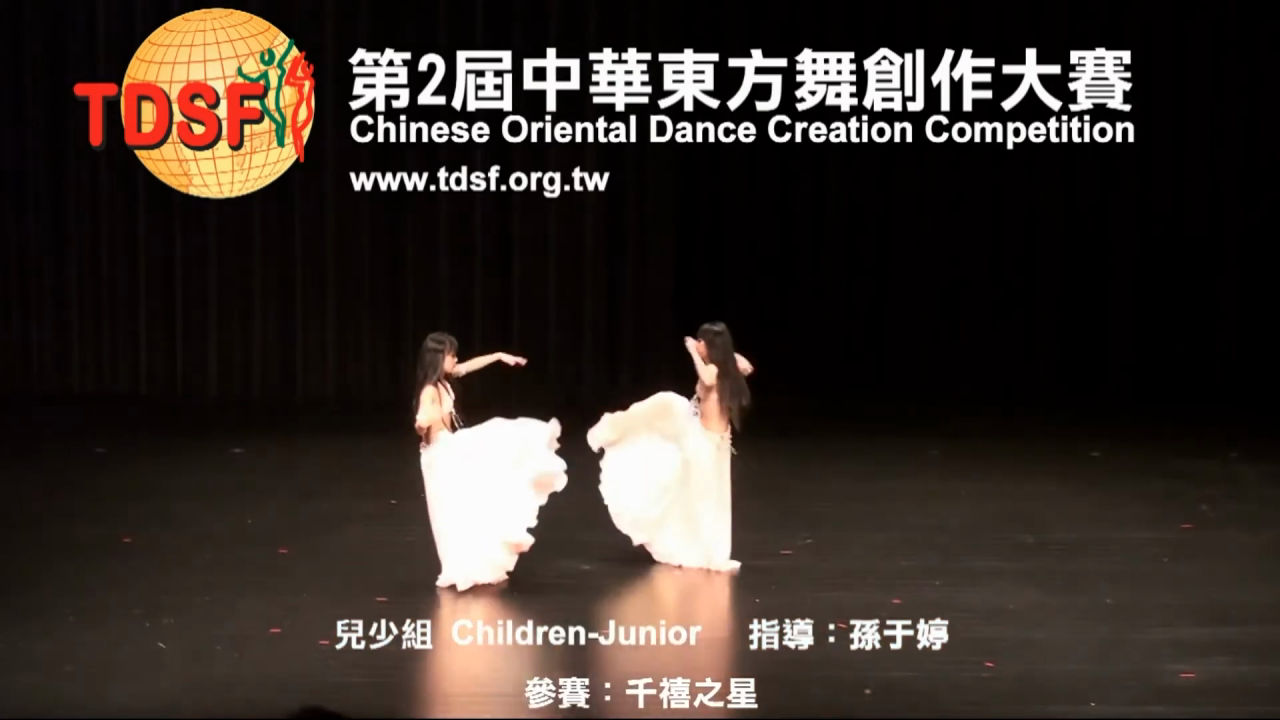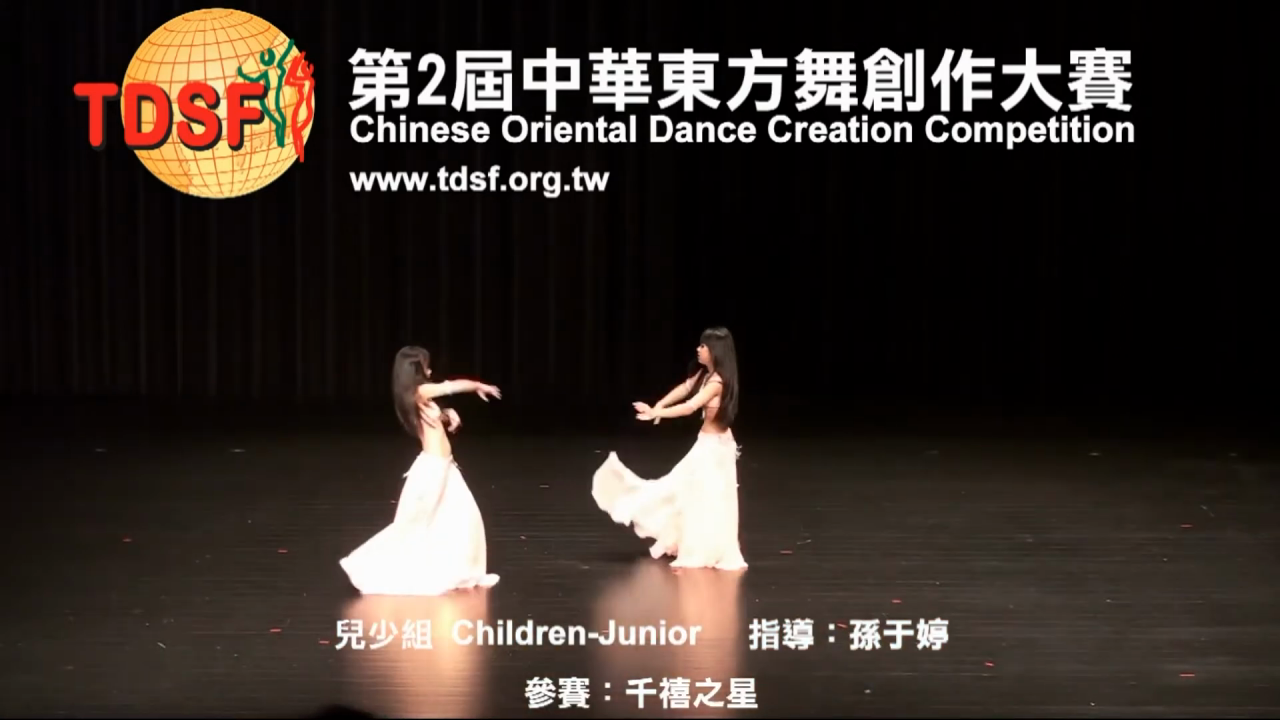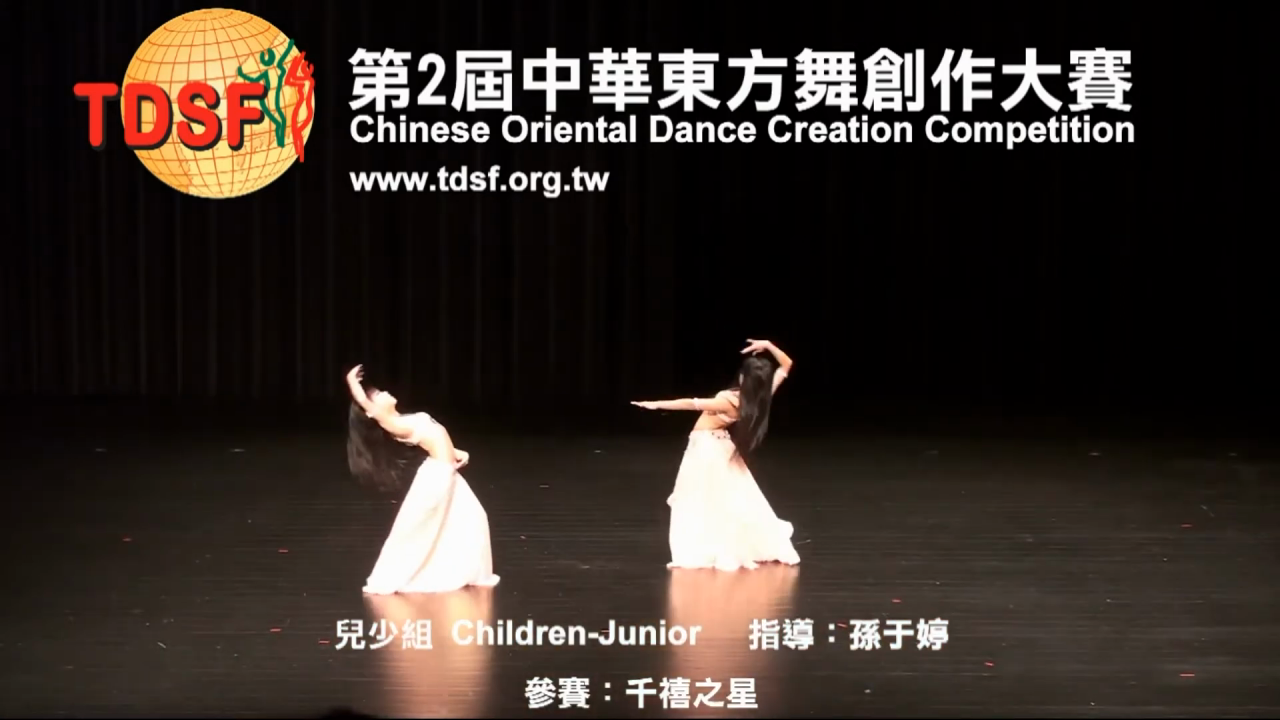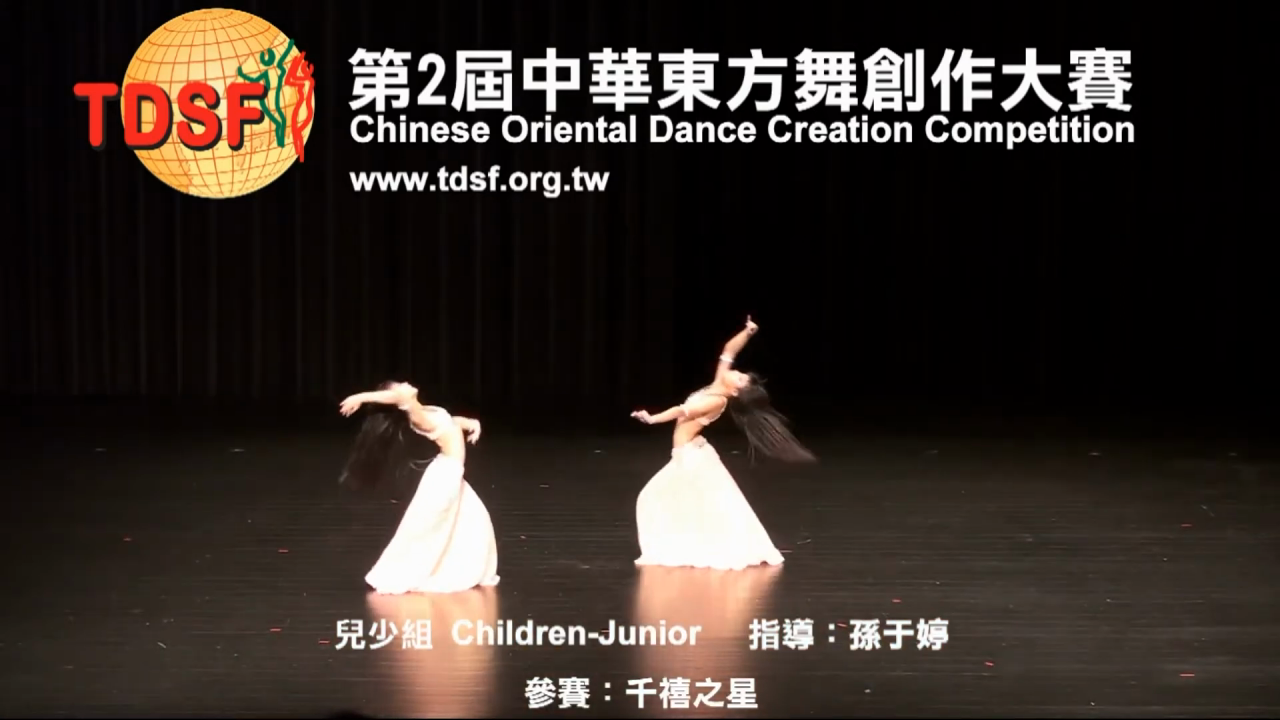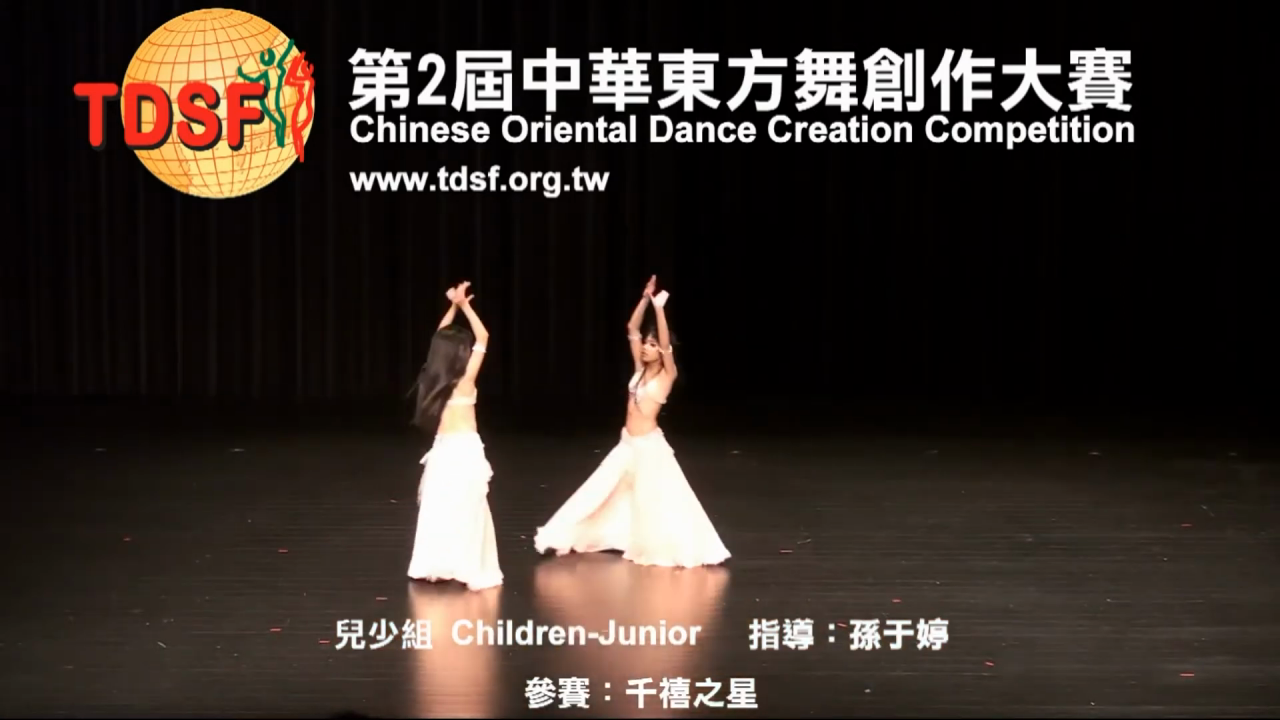
dt=0.4s
person 1, frame 1
left shoulder: (713, 369)
right shoulder: (727, 367)
left elbow: (707, 380)
right elbow: (746, 367)
left wrist: (694, 353)
right wrist: (730, 353)
left hip: (708, 441)
right hip: (708, 437)
left knee: (703, 498)
left ankle: (709, 555)
person 1, frame 2
left shoulder: (716, 382)
right shoulder: (706, 373)
left elbow: (691, 407)
right elbow: (684, 388)
left wrist: (655, 413)
right wrist: (660, 407)
left hip: (713, 445)
right hip: (712, 442)
left knee: (707, 500)
right knee: (692, 492)
left ankle: (711, 554)
person 1, frame 3
left shoulder: (732, 403)
right shoulder: (764, 395)
left elbow: (693, 404)
right elbow: (787, 366)
left wrist: (656, 404)
right wrist: (768, 348)
left hip: (705, 446)
right hip: (718, 445)
left knee: (701, 502)
right knee: (735, 499)
left ankle: (701, 555)
person 1, frame 4
left shoulder: (719, 401)
right shoulder: (717, 386)
left elbow: (681, 411)
right elbow: (728, 350)
left wrist: (653, 418)
right wrist: (747, 332)
left hip: (690, 457)
right hip: (691, 454)
person 1, frame 5
left shoulder: (667, 374)
right shoulder: (640, 367)
left elbow: (666, 341)
right elbow: (632, 329)
left wrist: (659, 309)
right wrist: (645, 300)
left hip: (650, 446)
right hip: (627, 443)
left knee: (662, 500)
right knee: (599, 490)
left ankle: (684, 552)
right ankle: (577, 540)
person 2, frame 1
left shoulder: (443, 380)
right shoulder: (430, 390)
left elbow: (467, 366)
right elbow: (421, 425)
left wrist: (499, 356)
right wrist: (428, 421)
left hip: (453, 452)
right hip: (440, 455)
right knee: (453, 514)
right ankle: (462, 571)
person 2, frame 2
left shoulder: (418, 400)
right shoulder: (417, 394)
right elbow: (450, 386)
left wrist: (448, 416)
right wrist: (479, 386)
left hip: (443, 466)
right hip: (432, 468)
left knee: (464, 517)
right knee: (413, 523)
left ankle: (458, 572)
right ankle: (376, 573)
person 2, frame 3
left shoulder: (404, 421)
right shoulder: (390, 425)
right elbow: (364, 403)
left wrist: (455, 452)
right wrist: (353, 381)
left hip: (445, 471)
right hip: (437, 473)
left knee: (471, 518)
right knee: (416, 526)
left ankle: (469, 572)
right ankle: (389, 578)
person 2, frame 4
left shoulder: (421, 413)
right shoulder: (416, 416)
left elbow: (448, 422)
right elbow: (402, 398)
left wrist: (469, 422)
right wrist: (363, 397)
left hip: (449, 472)
right hip: (445, 473)
left knee: (477, 521)
right knee: (422, 526)
left ankle: (472, 574)
right ankle: (391, 578)
person 2, frame 5
left shoulder: (435, 374)
right shoulder: (466, 379)
left elbow: (441, 336)
right elbow: (483, 338)
left wrist: (455, 307)
right wrist: (464, 305)
left hip: (442, 448)
right hip: (467, 449)
left knee: (439, 508)
right knee: (468, 511)
left ankle: (435, 565)
right ankle: (468, 569)
